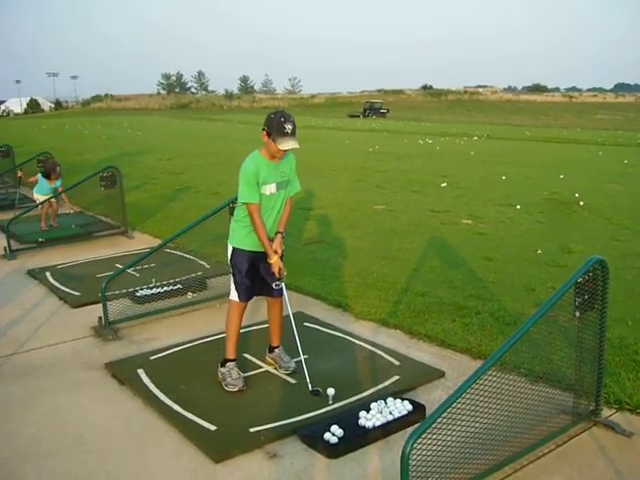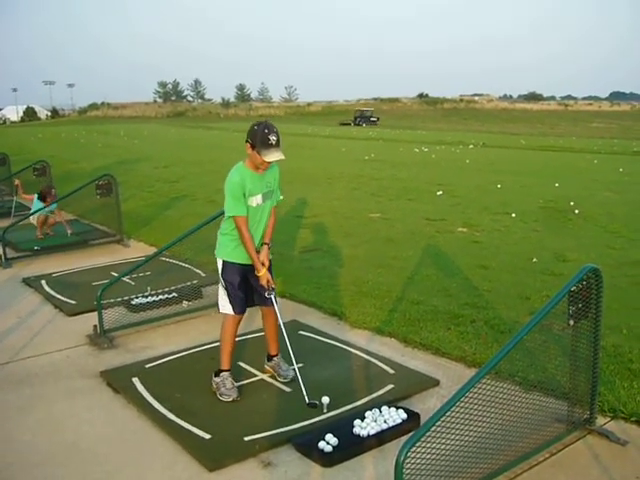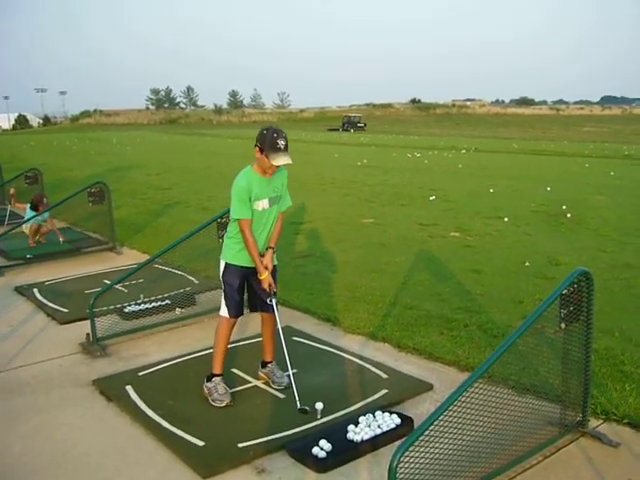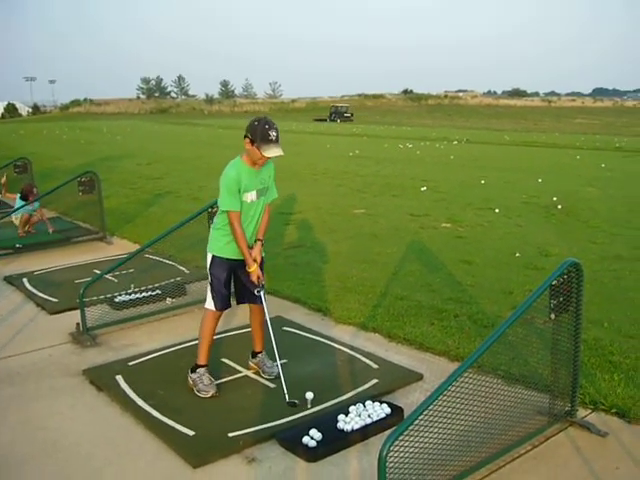
dt=0.4s
person 1, frame 1
left shoulder: (289, 160)
right shoulder: (251, 167)
right elbow: (255, 215)
left wrist: (279, 237)
right wrist: (271, 254)
left hip: (272, 241)
right hip: (245, 243)
left knee: (276, 295)
right knee: (240, 300)
left ankle: (275, 350)
right ankle: (228, 364)
person 1, frame 2
left shoulder: (273, 170)
right shoulder: (236, 179)
right elbow: (242, 228)
left wrist: (266, 248)
right wrist: (259, 268)
left hip: (260, 252)
right hip: (234, 256)
left knee: (269, 306)
right knee: (234, 313)
left ankle: (273, 359)
right ankle: (223, 374)
person 1, frame 3
left shoulder: (281, 175)
right shoulder: (243, 182)
right elbow: (246, 231)
left wrist: (271, 252)
right wrist: (261, 270)
left hip: (265, 257)
right hip: (237, 259)
left knee: (269, 311)
right knee: (229, 315)
left ankle: (267, 365)
right ankle: (214, 378)
person 1, frame 4
left shoulder: (268, 167)
right shoulder: (232, 174)
right elbow: (235, 223)
left wrist: (259, 245)
right wrist: (249, 263)
left hip: (251, 248)
right hip: (224, 251)
left knee: (257, 302)
right knee: (216, 308)
left ankle: (257, 355)
right ankle: (199, 370)
